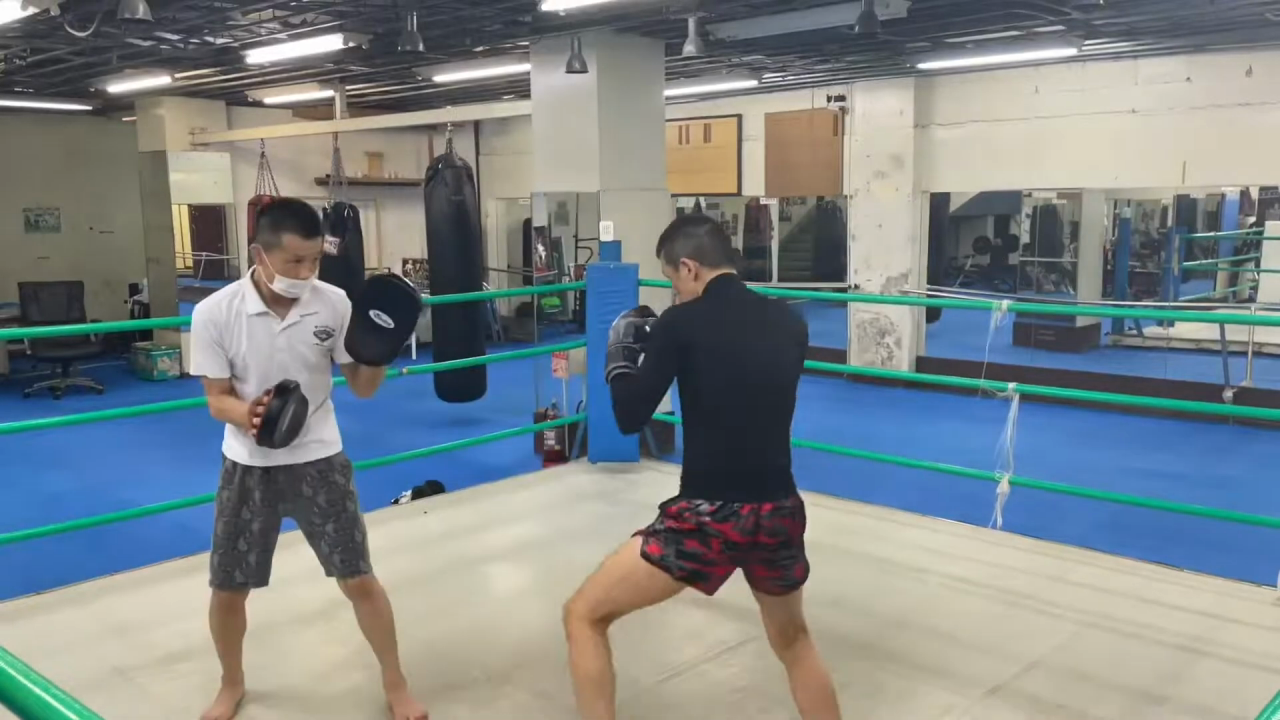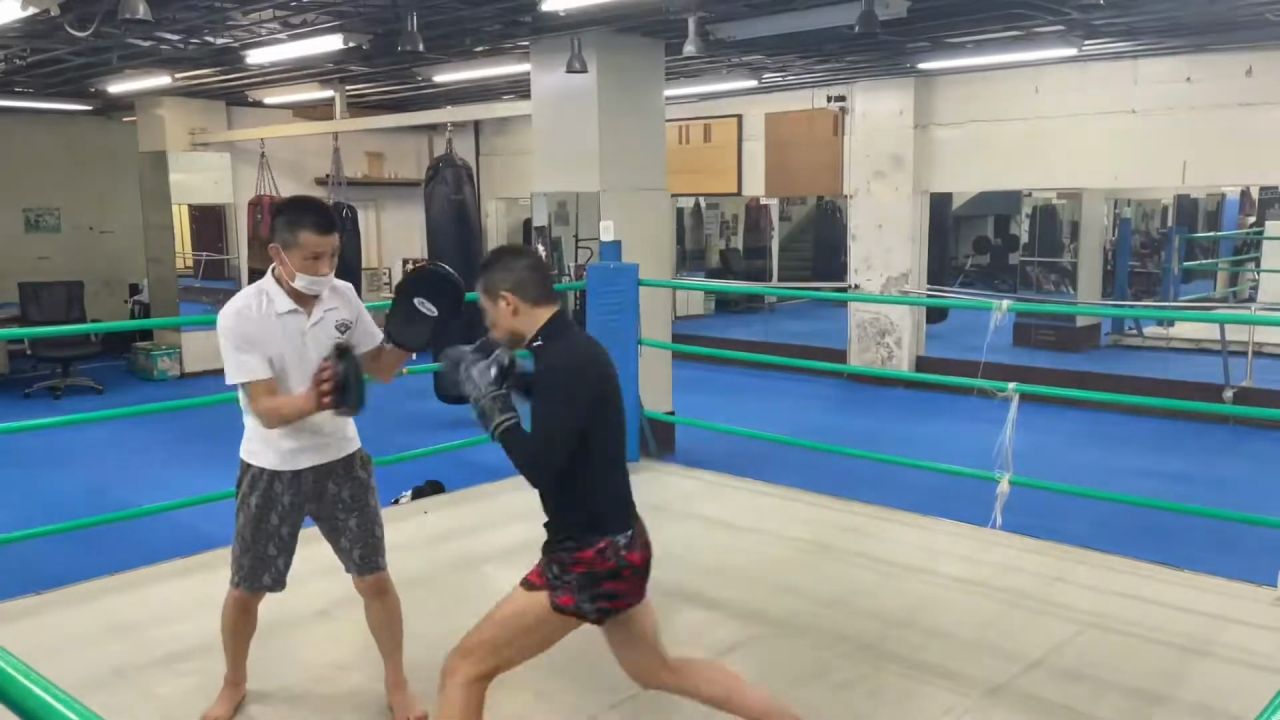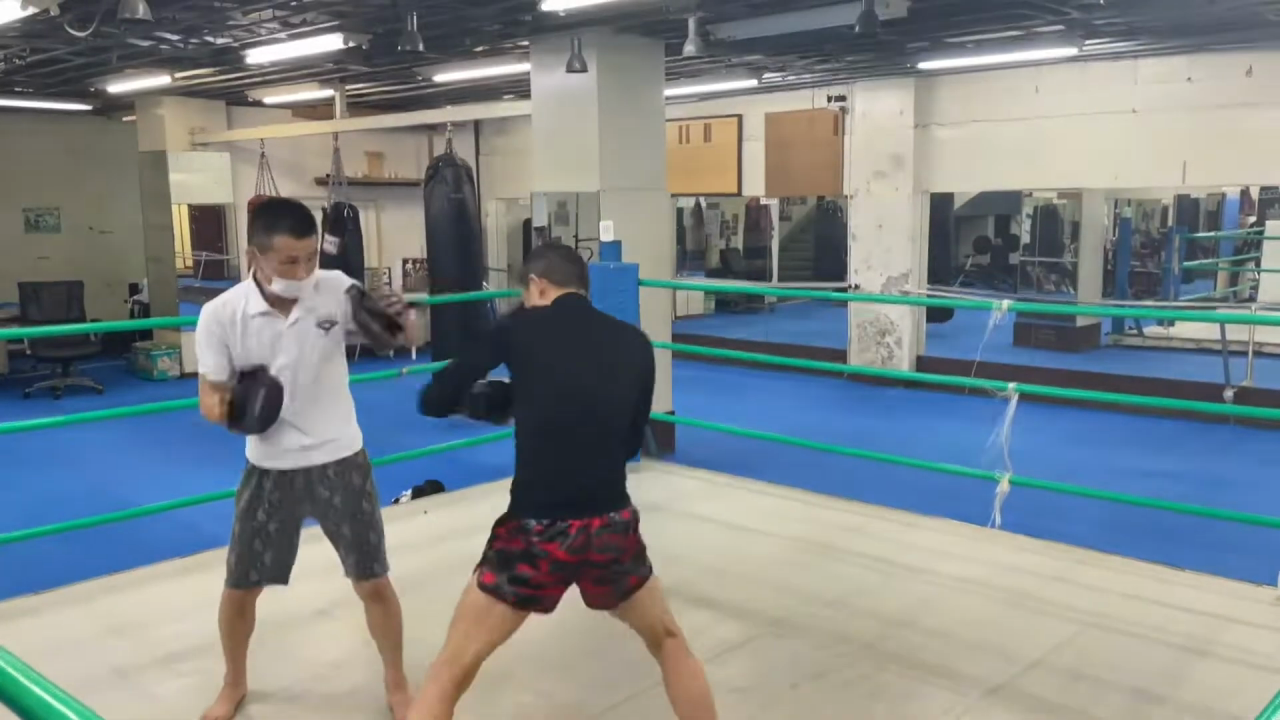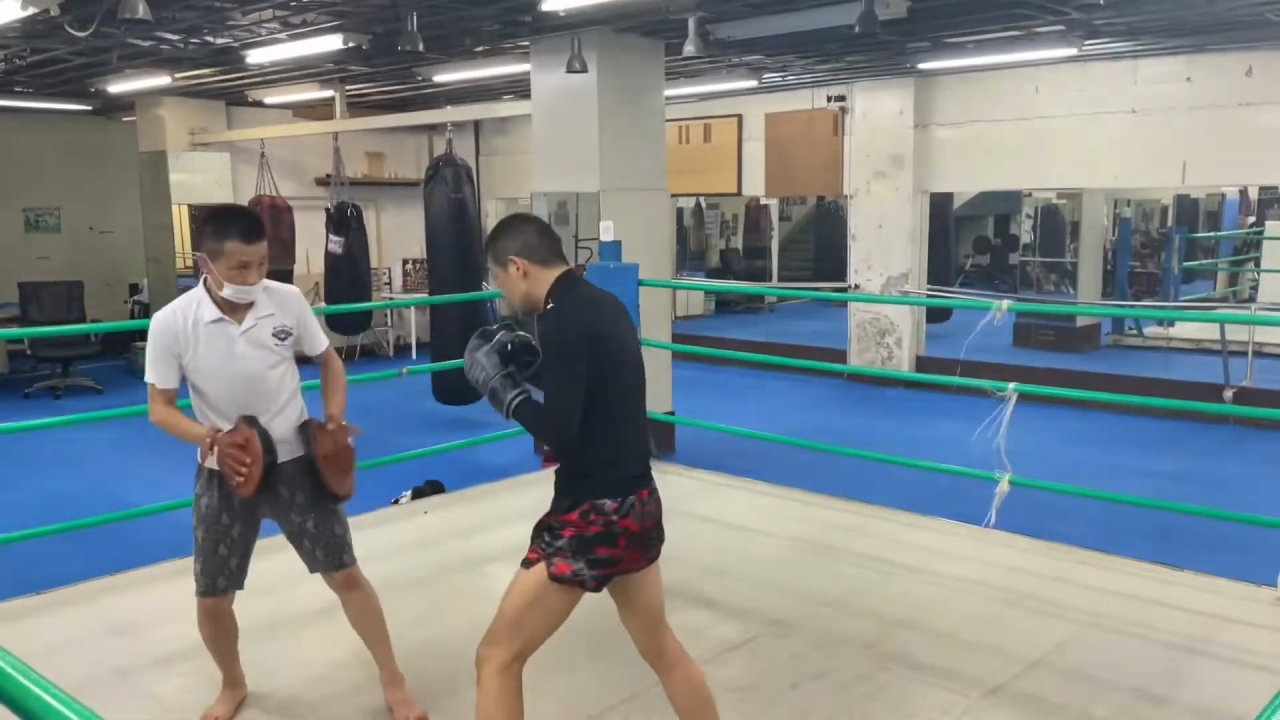
dt=0.4s
person 1, frame 1
left shoulder: (332, 303)
right shoulder: (215, 313)
left elbow: (361, 386)
right elbow: (217, 398)
right wrist: (247, 415)
left hip: (319, 461)
right hip: (249, 467)
left knee: (359, 580)
right knee: (227, 590)
person 1, frame 2
left shoulder: (344, 297)
right shoulder: (241, 315)
left elbow: (379, 369)
right elbow: (266, 410)
right wrist: (312, 399)
left hip: (340, 458)
right hip: (272, 470)
left knee: (375, 578)
right knee: (246, 589)
person 1, frame 3
left shoulder: (336, 289)
right shoulder: (220, 316)
left elbow: (404, 339)
right elbow: (212, 398)
left wrist: (396, 317)
right wrist: (227, 411)
left hip: (340, 461)
right hip: (269, 469)
left knee: (372, 582)
right knee: (240, 588)
person 1, frame 4
left shoulder: (288, 301)
right shoulder: (172, 324)
left elbow: (329, 362)
right elbow: (159, 408)
left wrist: (335, 418)
right wrist: (206, 437)
left hip: (295, 462)
right hip: (226, 474)
left knee: (345, 574)
right knee: (212, 599)
person 2, frame 1
left shoulder: (682, 324)
right shoulder: (790, 321)
left elbow: (630, 417)
left wrist: (621, 352)
left hip: (707, 516)
right hip: (779, 512)
left knee: (582, 613)
right knee: (793, 641)
person 2, frame 2
left shoulder: (560, 361)
right shoulder: (574, 349)
left elbow: (540, 467)
left wrist: (490, 401)
right wrist: (485, 368)
left hip: (589, 554)
right hip: (620, 540)
left knee: (463, 671)
right knee: (659, 669)
person 2, frame 3
left shoulder: (522, 327)
right shoulder: (635, 344)
left elbow: (437, 401)
left hip: (535, 534)
right hip: (611, 528)
left knee: (449, 673)
right knee: (667, 639)
person 2, frame 4
left shoulder: (562, 317)
right shoulder: (606, 306)
left elbow: (559, 427)
left wrist: (497, 384)
right wrist: (530, 367)
left hip: (591, 514)
right hip: (638, 504)
left knee: (497, 659)
right knee: (661, 646)
